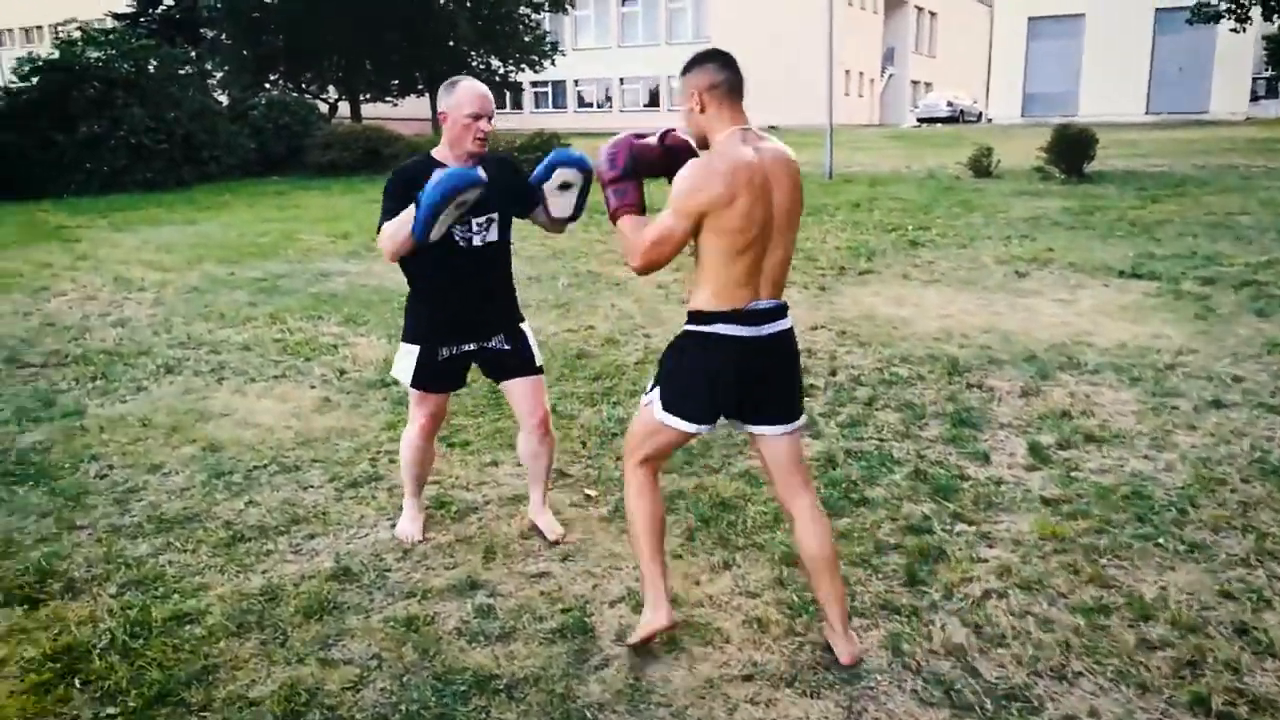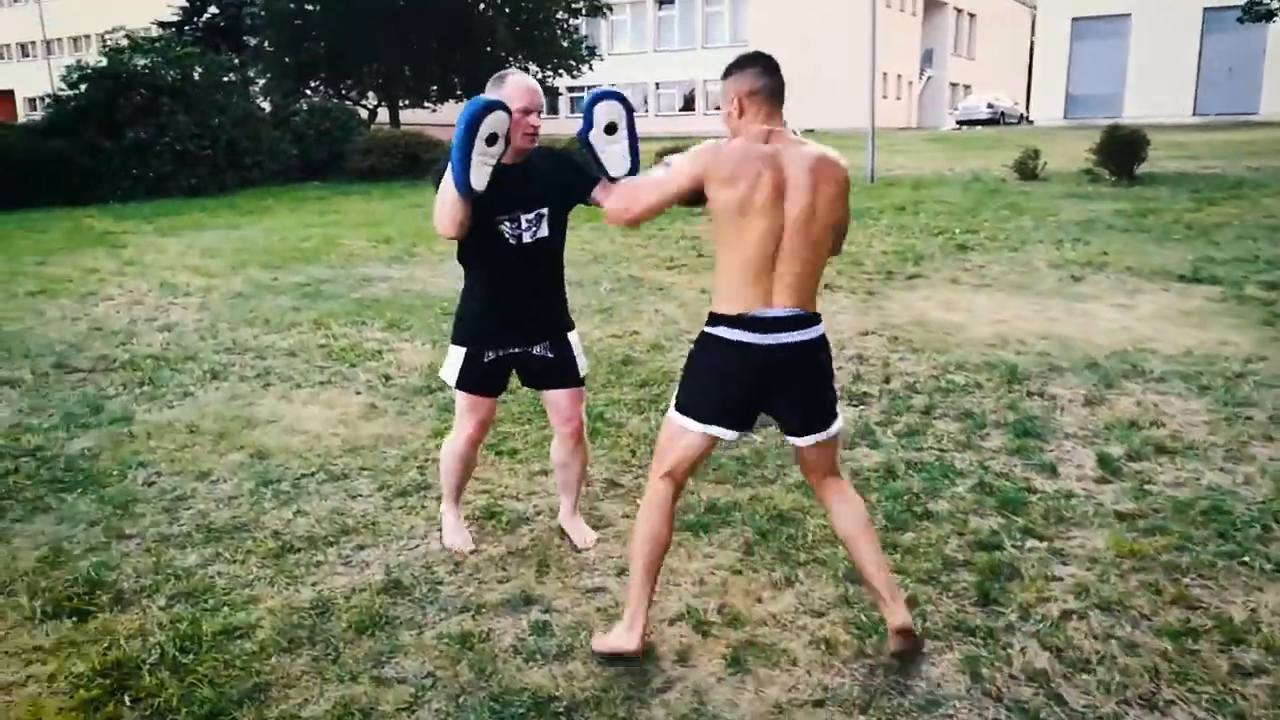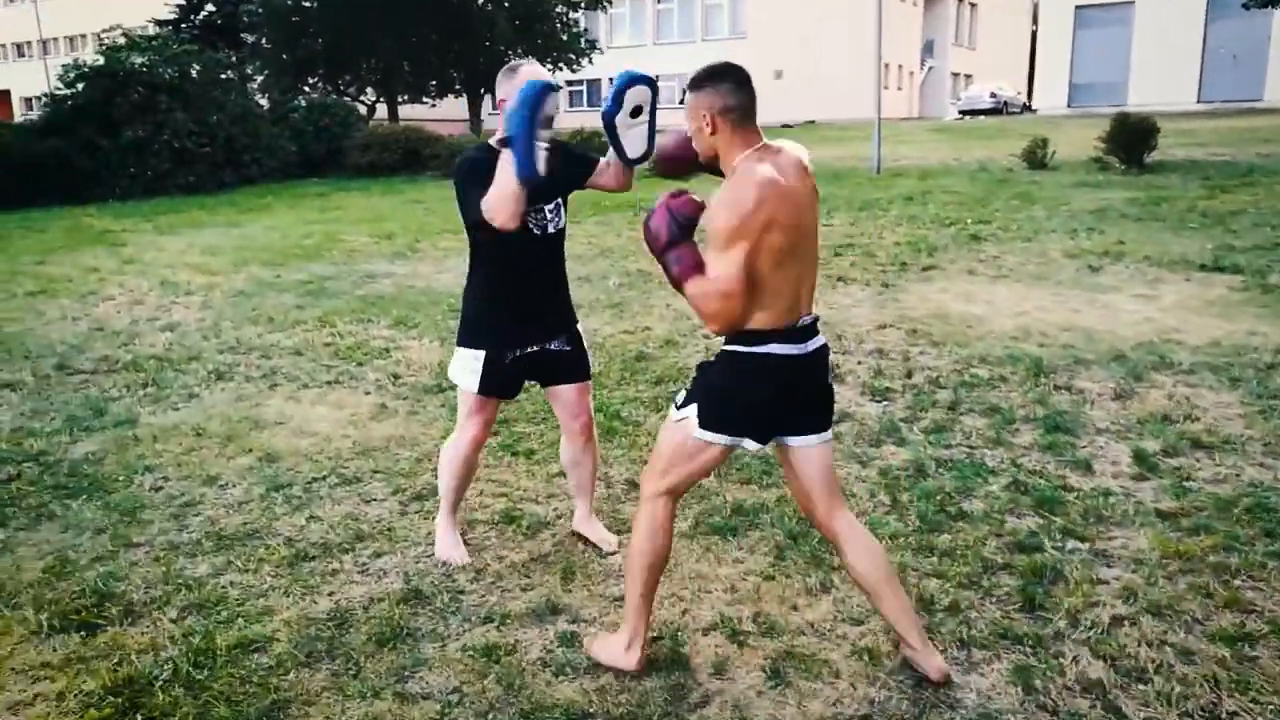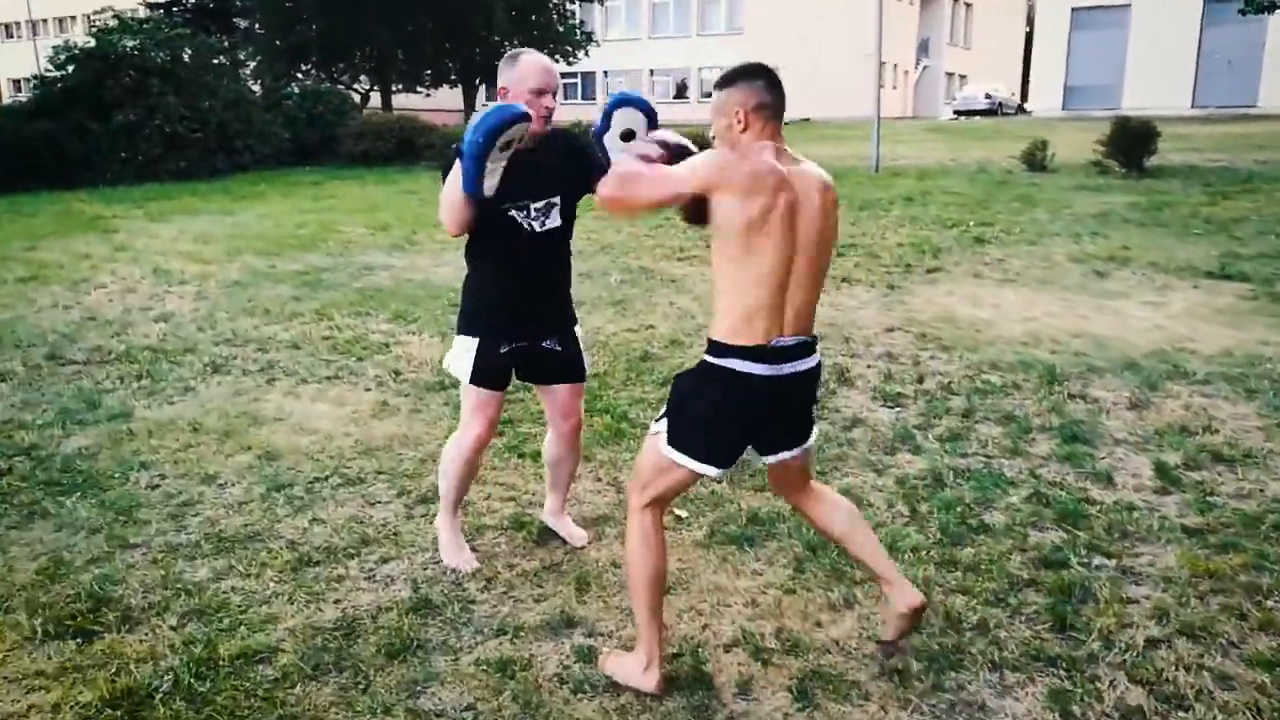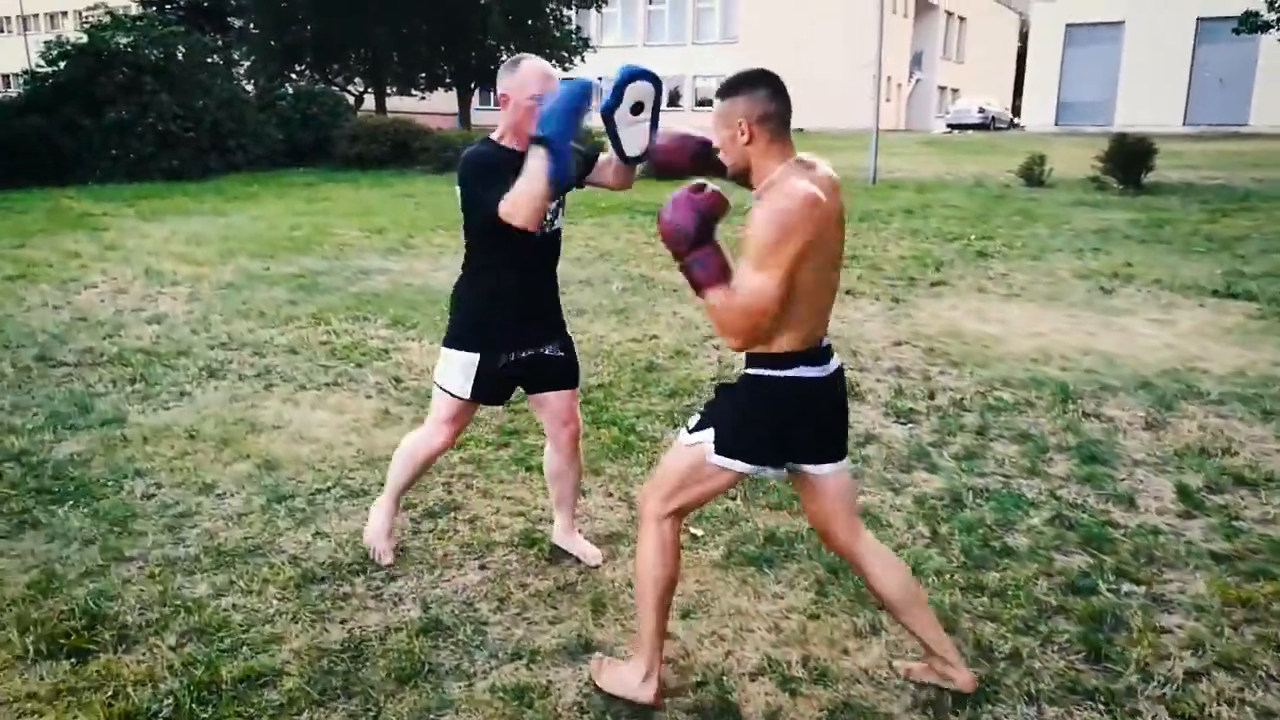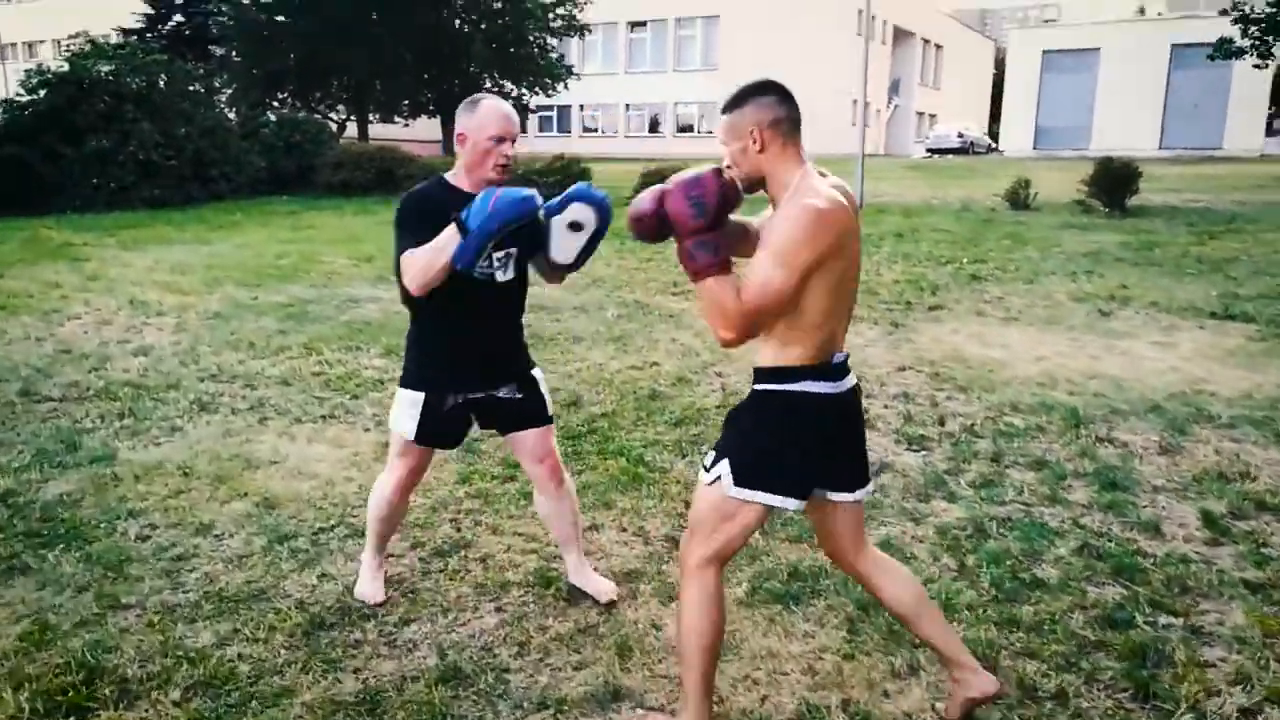
dt=0.2s
person 1, frame 1
left shoulder: (705, 172)
right shoulder: (785, 160)
left elbow: (642, 258)
left wrist: (620, 186)
left hip: (712, 345)
right hip: (774, 339)
left knee: (639, 461)
right knee: (796, 490)
left ankle: (655, 603)
right ankle: (841, 636)
person 1, frame 2
left shoulder: (720, 156)
right shoulder: (831, 167)
left elbow: (619, 211)
left wrist: (633, 179)
left hip: (732, 349)
right hip: (802, 347)
left knee: (664, 477)
right knee: (829, 483)
left ankle: (632, 625)
right ankle: (894, 610)
person 1, frame 3
left shoulder: (738, 200)
right shoulder: (793, 161)
left elbow: (720, 316)
left wrist: (673, 248)
left hip: (748, 363)
right hip: (804, 356)
left knee: (658, 488)
right knee: (828, 508)
left ankle: (630, 639)
right ankle: (919, 646)
person 1, frame 4
left shoulder: (732, 169)
right shoulder: (821, 184)
left elbow: (613, 195)
left wrist: (647, 156)
left hip: (732, 379)
right hip: (797, 372)
left knee: (644, 501)
right knee: (798, 488)
left ankle: (646, 660)
right ankle: (898, 588)
person 1, frame 5
left shoulder: (780, 212)
right shoulder: (815, 174)
left elbow: (741, 332)
left wrist: (695, 248)
right wrist: (701, 165)
left hip: (771, 390)
right hip: (818, 382)
left knee: (659, 505)
right knee: (845, 533)
left ankle: (643, 670)
right ankle: (947, 660)
person 1, frame 6
left shoulder: (805, 213)
right shoulder: (826, 190)
left elbow: (731, 328)
right elbow: (759, 236)
left wrist: (696, 236)
right wrist: (695, 214)
left hip: (789, 409)
right hip: (833, 398)
left knee: (701, 556)
right knee: (854, 552)
person 2, frame 1
left shoulder: (504, 170)
right shoulder: (409, 178)
left elbow: (550, 222)
right elbow: (390, 246)
right wrist: (428, 206)
left hip: (500, 320)
right hip: (435, 326)
left knee: (537, 415)
right knee: (425, 420)
left ankle: (538, 504)
right ankle: (412, 505)
person 2, frame 2
left shoulder: (555, 165)
right shoulder: (465, 169)
right elbow: (448, 227)
right wrist: (465, 157)
left hip: (548, 323)
right hip: (484, 327)
left knee: (570, 425)
right knee: (471, 428)
left ankle: (570, 513)
right ankle: (450, 510)
person 2, frame 3
left shoulder: (558, 155)
right shoulder: (476, 163)
left elbow: (616, 178)
right elbow: (505, 217)
right wrist: (516, 143)
left hip: (554, 318)
right hip: (493, 324)
left knee: (579, 421)
right knee: (473, 431)
left ankle: (585, 515)
right ankle: (446, 522)
person 2, frame 4
left shoulder: (568, 149)
right shoulder: (472, 155)
right elbow: (453, 224)
right wrist: (474, 155)
left hip: (552, 314)
right hip: (491, 318)
left knee: (568, 420)
right knee: (477, 429)
left ankle: (555, 510)
right ankle: (447, 524)
person 2, frame 5
left shoulder: (552, 149)
right shoulder: (479, 163)
left elbow: (619, 176)
right elbow: (526, 215)
left wrist: (632, 131)
right wrist: (548, 142)
left hip: (542, 323)
right hip: (482, 327)
left knee: (567, 428)
right knee: (441, 432)
left ankle: (564, 527)
right ankle: (385, 507)
person 2, frame 6
left shoulder: (517, 202)
right shoulder: (422, 204)
left elbow: (551, 273)
right elbow: (417, 281)
left wrist: (568, 245)
right wrist: (468, 227)
left hip: (507, 364)
right hip: (438, 369)
left knee: (548, 466)
right knee: (404, 472)
left ankle: (578, 566)
right ankle: (373, 557)
